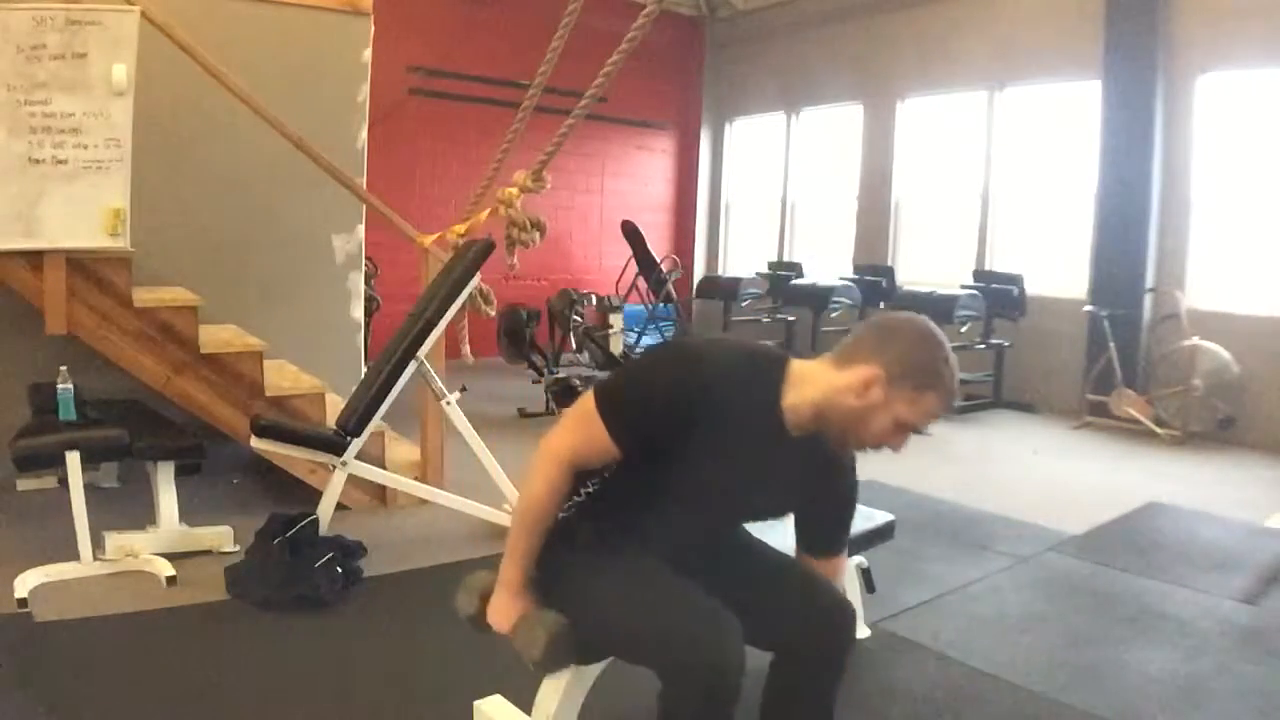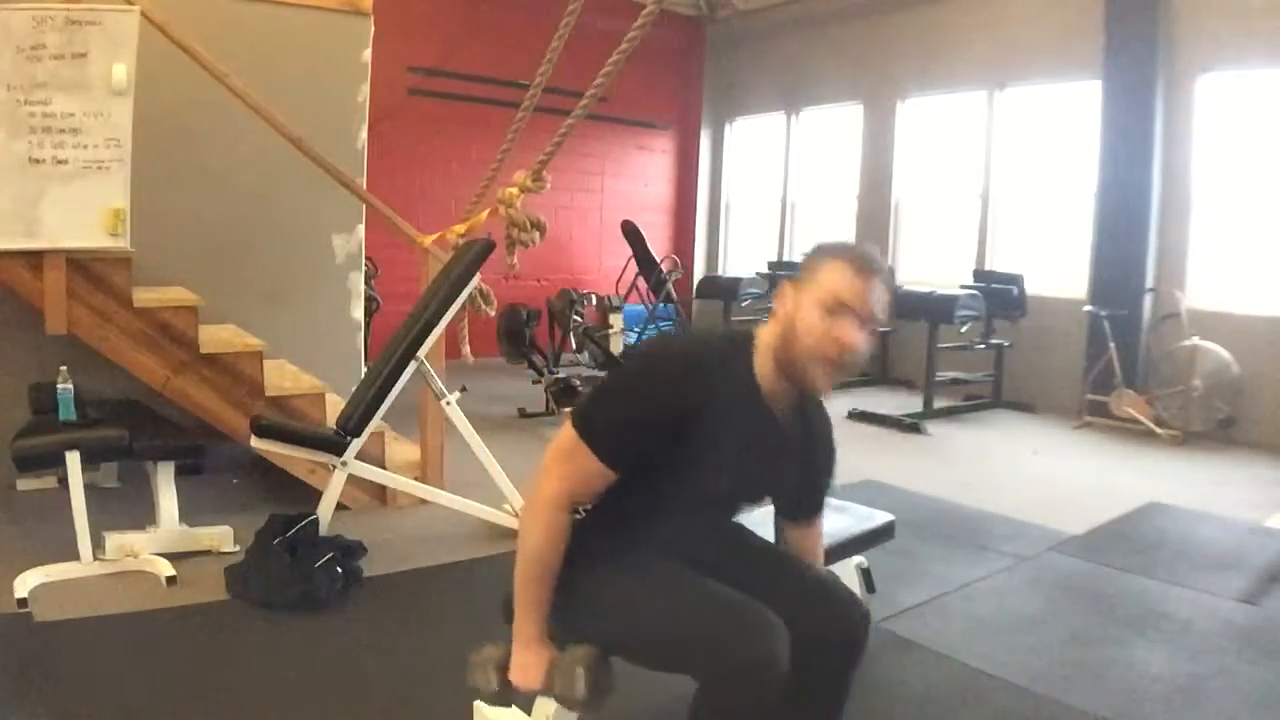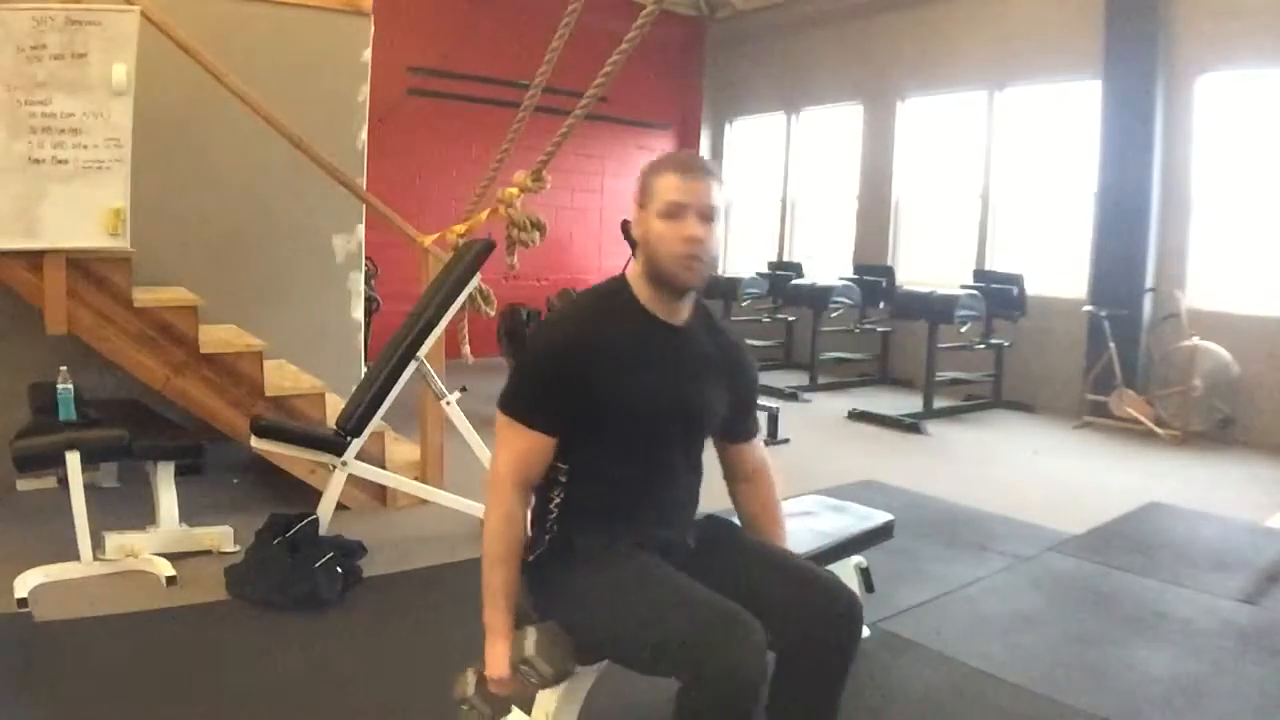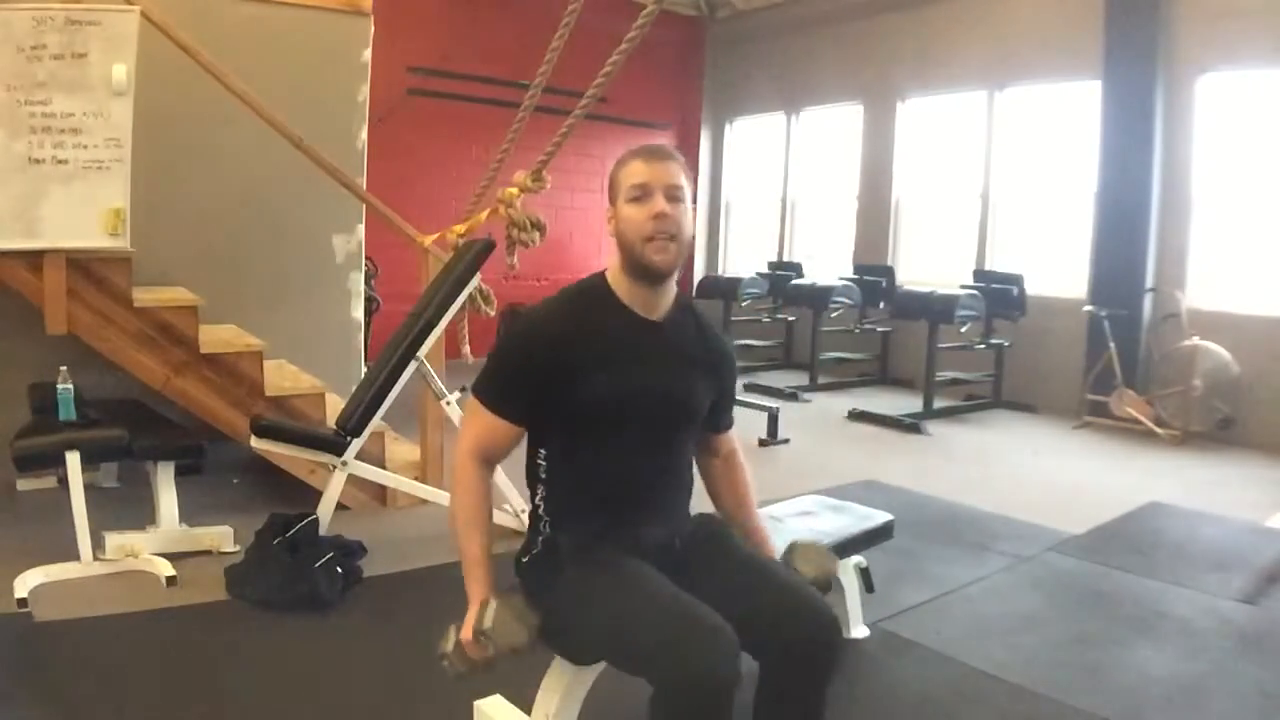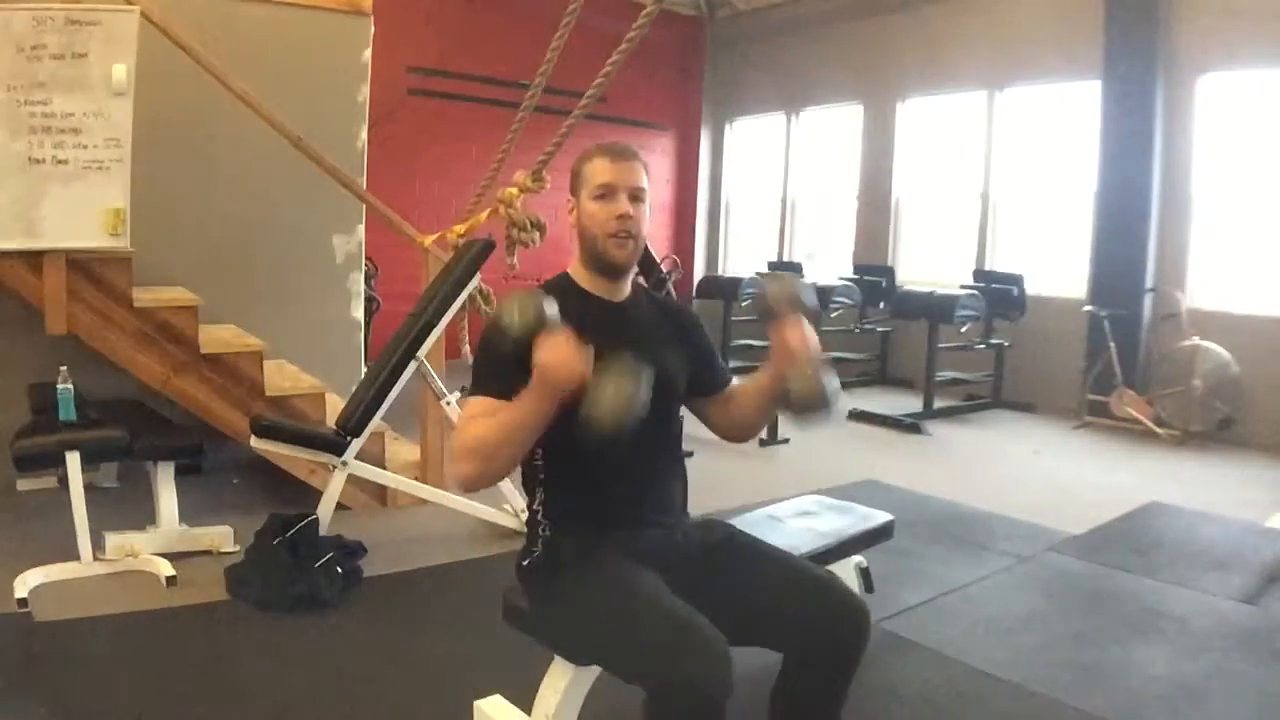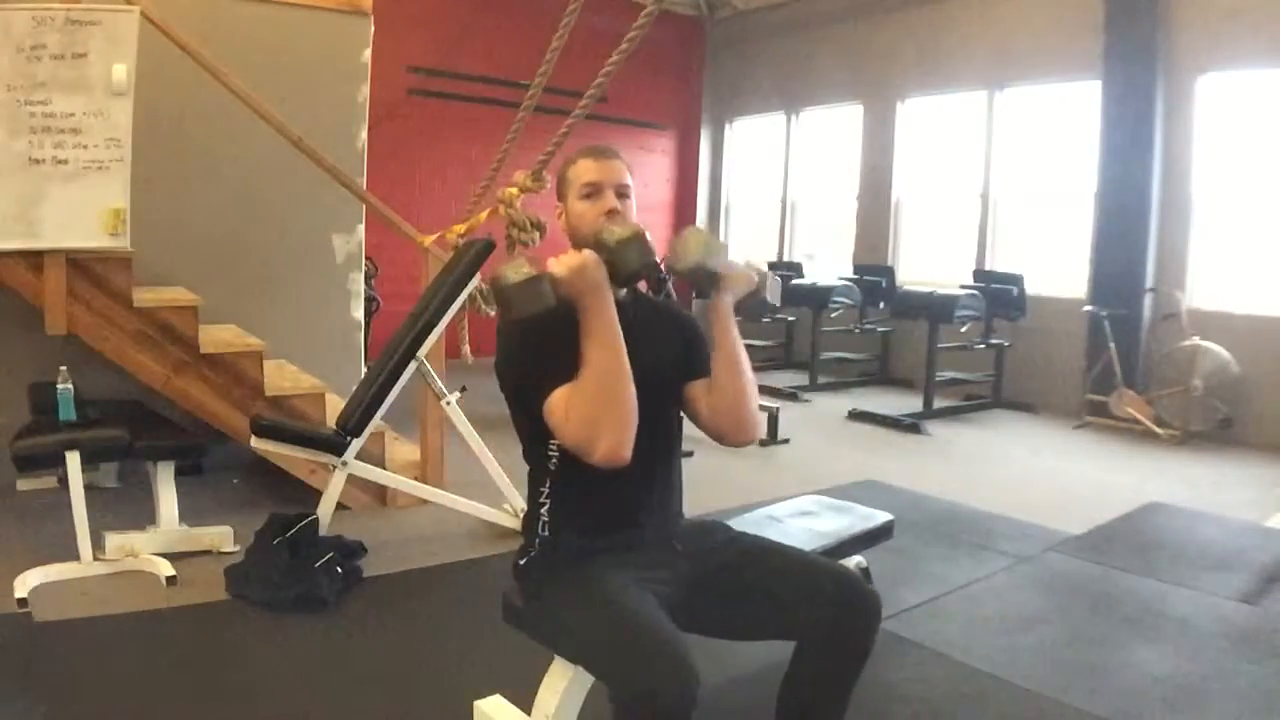
dt=0.4s
person 1, frame 1
left shoulder: (828, 466)
right shoulder: (702, 376)
left elbow: (822, 580)
right elbow: (562, 452)
right wrist: (512, 586)
right hip: (590, 548)
left knee: (827, 621)
right knee: (707, 649)
person 1, frame 2
left shoulder: (810, 435)
right shoulder: (677, 372)
left elbow: (800, 550)
right elbow: (553, 492)
right wrist: (530, 640)
right hip: (596, 561)
left knee: (838, 620)
right knee: (751, 645)
person 1, frame 3
left shoulder: (724, 354)
right shoulder: (572, 336)
left elbow: (749, 472)
right elbow: (510, 483)
left wrist: (782, 586)
right wrist: (500, 630)
left hip: (681, 541)
right hip: (581, 559)
left knee: (831, 612)
right knee: (730, 649)
person 1, frame 4
left shoulder: (706, 345)
right shoulder: (551, 331)
right elbow: (473, 456)
left wrist: (763, 555)
right wrist: (480, 596)
left hip: (678, 539)
right hip: (577, 554)
left knee: (810, 629)
right knee: (706, 657)
person 1, frame 5
left shoulder: (672, 321)
left elbow: (729, 418)
right elbow: (466, 464)
left wrist: (780, 370)
right wrist: (546, 387)
left hip: (677, 538)
right hip: (577, 557)
left knee: (839, 619)
right knee: (696, 667)
person 1, frame 6
left shoulder: (666, 321)
right shoulder: (534, 325)
left elbow: (738, 427)
right elbow: (608, 444)
left wrist: (723, 303)
right wrist: (596, 304)
left hip: (673, 541)
right hip: (576, 560)
left knee: (848, 604)
